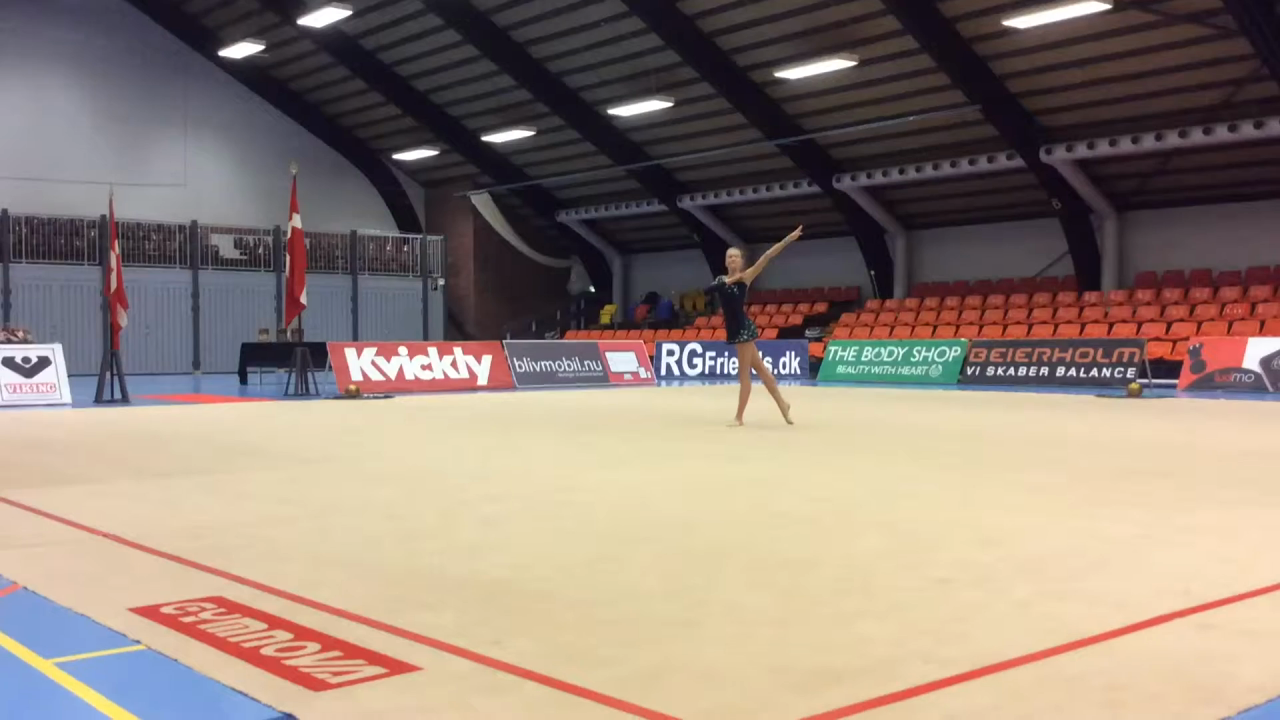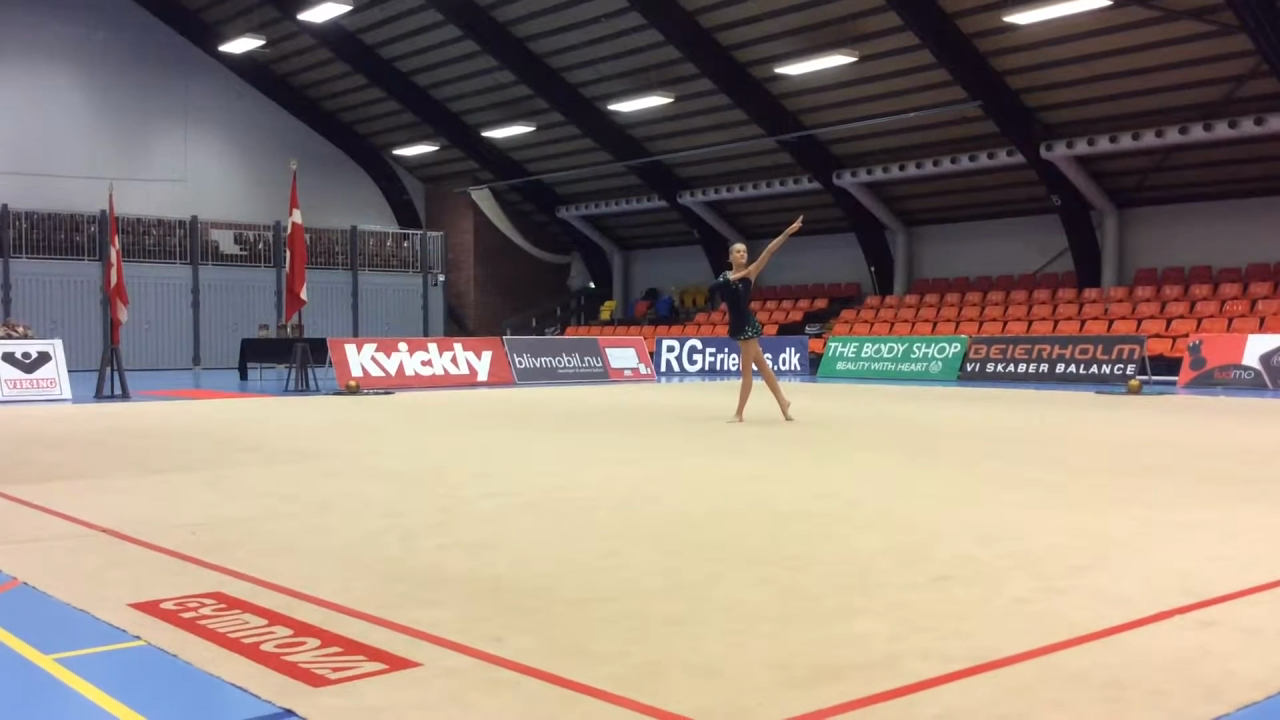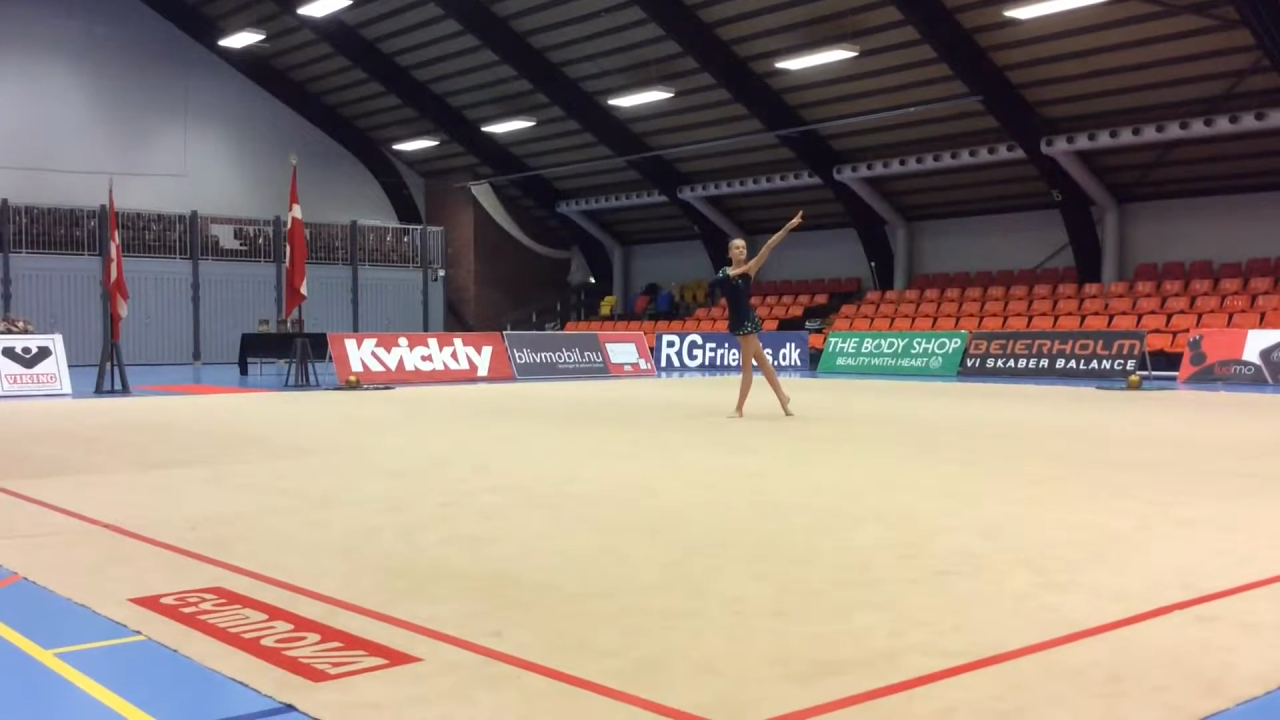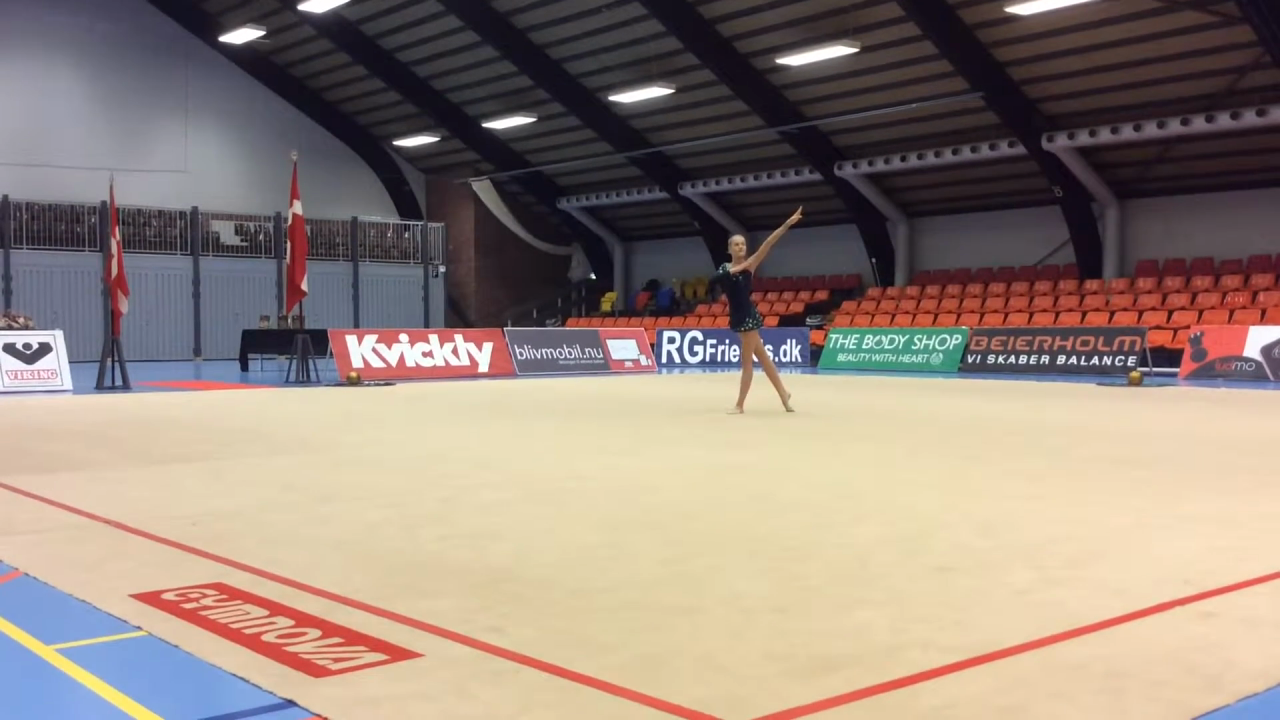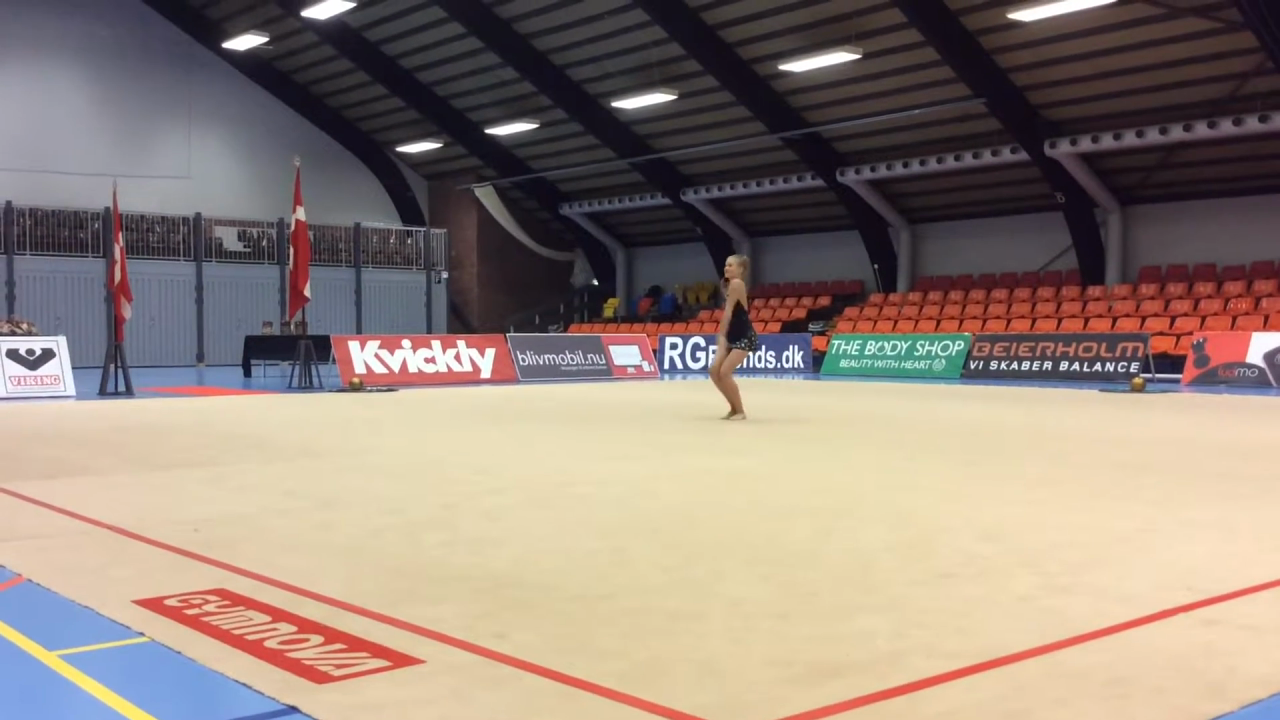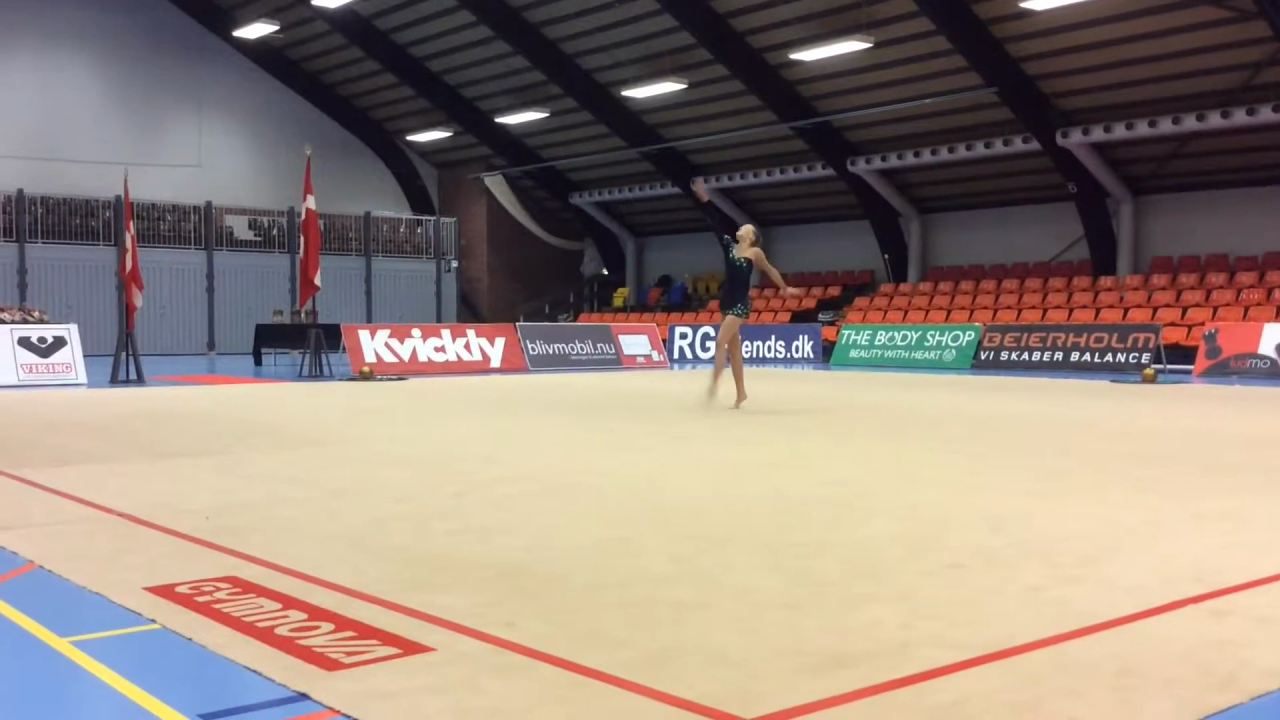
dt=0.7s
person 1, frame 1
left shoulder: (746, 277)
right shoulder: (721, 280)
left elbow: (767, 256)
right elbow: (708, 290)
left wrist: (787, 239)
right wrist: (727, 281)
left hip: (744, 327)
right hip: (733, 329)
left knee: (744, 373)
right knee: (759, 368)
left ankle: (739, 417)
right ankle: (782, 403)
person 1, frame 2
left shoulder: (750, 272)
right shoulder: (726, 276)
left elbow: (769, 251)
right elbow: (712, 288)
left wrist: (788, 232)
right wrist: (732, 278)
left hip: (748, 324)
right hip: (736, 325)
left knee: (747, 369)
right knee: (761, 365)
left ankle: (739, 413)
right ankle: (782, 401)
person 1, frame 3
left shoulder: (750, 268)
right shoulder: (725, 271)
left elbow: (769, 246)
right elbow: (713, 283)
left wrist: (787, 227)
right wrist: (732, 274)
left hip: (748, 319)
right hip: (736, 320)
left knee: (747, 365)
right knee: (762, 361)
left ankle: (739, 408)
right ankle: (782, 396)
person 1, frame 4
left shoulder: (750, 263)
right shoulder: (725, 268)
left elbow: (769, 242)
right elbow: (713, 280)
left wrist: (788, 224)
right wrist: (732, 271)
left hip: (748, 316)
right hip: (737, 317)
left knee: (747, 360)
right knee: (762, 357)
left ankle: (739, 405)
right ankle: (783, 393)
person 1, frame 5
left shoulder: (737, 284)
right shoulder: (730, 284)
left elbow: (729, 311)
left wrist: (721, 336)
left hip: (743, 337)
right hip: (731, 336)
left knee: (724, 373)
right knee: (714, 370)
left ankle: (740, 411)
right ankle: (734, 408)
person 1, frame 6
left shoulder: (755, 253)
right shoulder: (729, 247)
left elbow: (771, 272)
right elbow: (717, 223)
left wrist: (786, 289)
right wrist: (704, 199)
left hip: (740, 305)
right hip: (727, 302)
left knee: (721, 342)
right knee: (733, 349)
left ankle: (714, 384)
right ankle: (740, 392)
